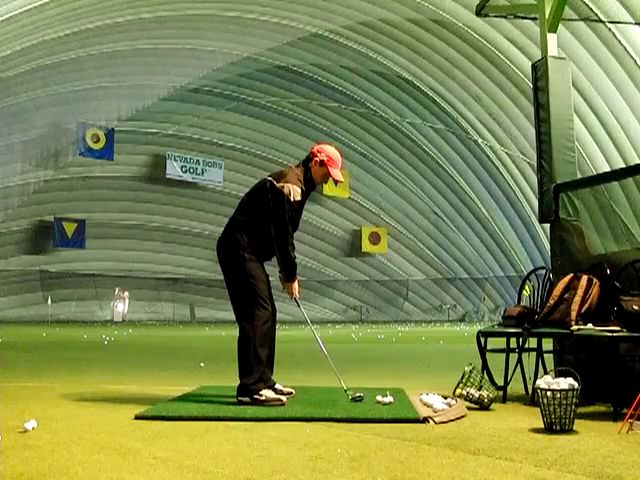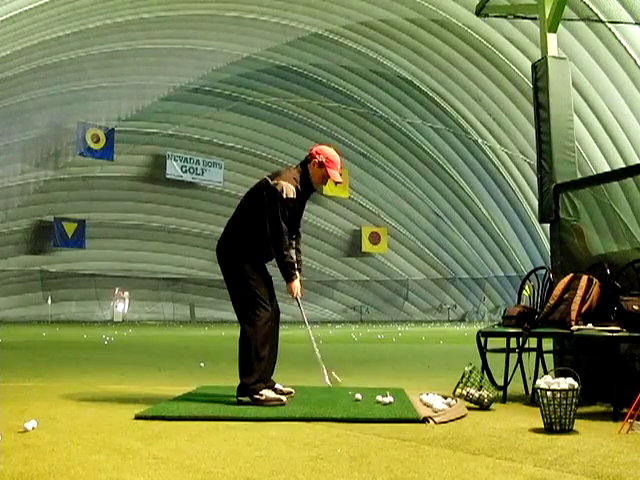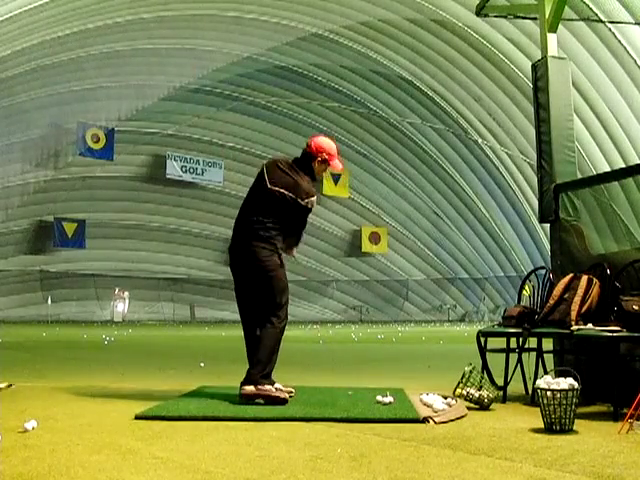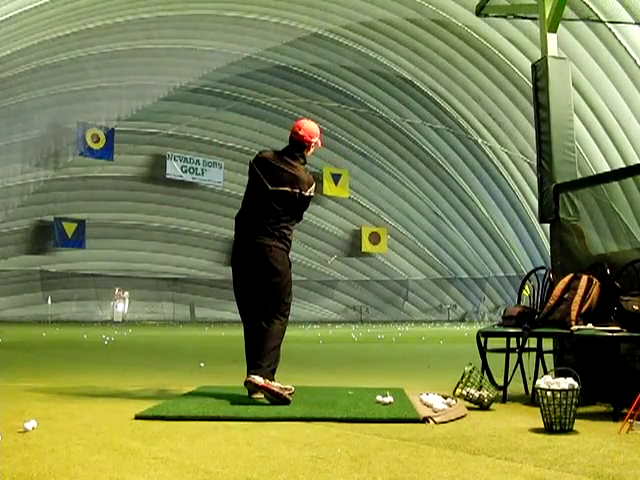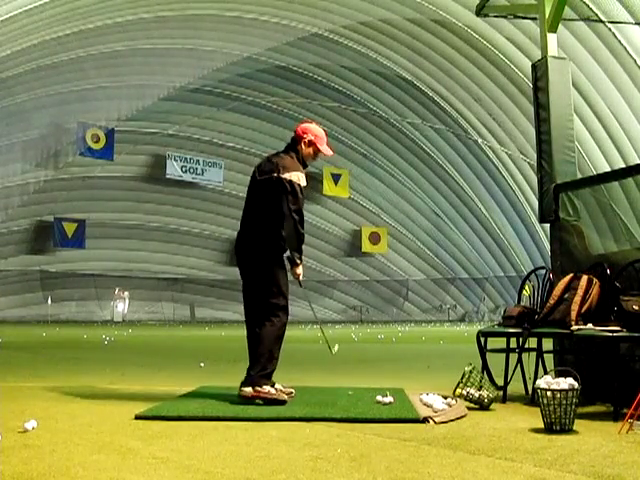
dt=1s
person 1, frame 1
left shoulder: (296, 183)
right shoulder: (290, 186)
left elbow: (284, 234)
right elbow: (281, 236)
left wrist: (287, 272)
right wrist: (290, 276)
left hip: (248, 251)
right hip: (239, 250)
left knee: (266, 314)
right knee: (256, 315)
left ankle: (262, 379)
right ankle: (250, 387)
person 1, frame 2
left shoulder: (300, 188)
right shoulder: (286, 184)
left elbow: (292, 233)
right elbow: (277, 235)
left wrist: (295, 271)
right wrist: (290, 276)
left hip: (251, 255)
right hip: (238, 252)
left knee: (270, 314)
right knee: (258, 315)
left ankle: (263, 380)
right ankle: (250, 387)
person 1, frame 3
left shoulder: (275, 165)
right shoulder: (306, 193)
right elbow: (294, 229)
right wrist: (290, 245)
left hip: (241, 247)
right hip: (263, 250)
left knee: (255, 317)
right knee: (275, 316)
left ankle: (260, 379)
right ankle: (256, 381)
person 1, frame 4
left shoulder: (261, 159)
right shoulder: (306, 181)
right elbow: (295, 217)
left hip: (243, 245)
right hip: (273, 250)
left knee: (252, 315)
right knee: (277, 314)
left ankle: (257, 377)
right ankle: (262, 374)
person 1, frame 5
left shoulder: (267, 164)
right shoulder: (293, 172)
right elbow: (292, 219)
right wrist: (296, 259)
left hip: (246, 246)
right hip: (267, 250)
left knee: (257, 315)
right knee: (275, 314)
left ankle: (259, 381)
right ankle: (255, 382)
